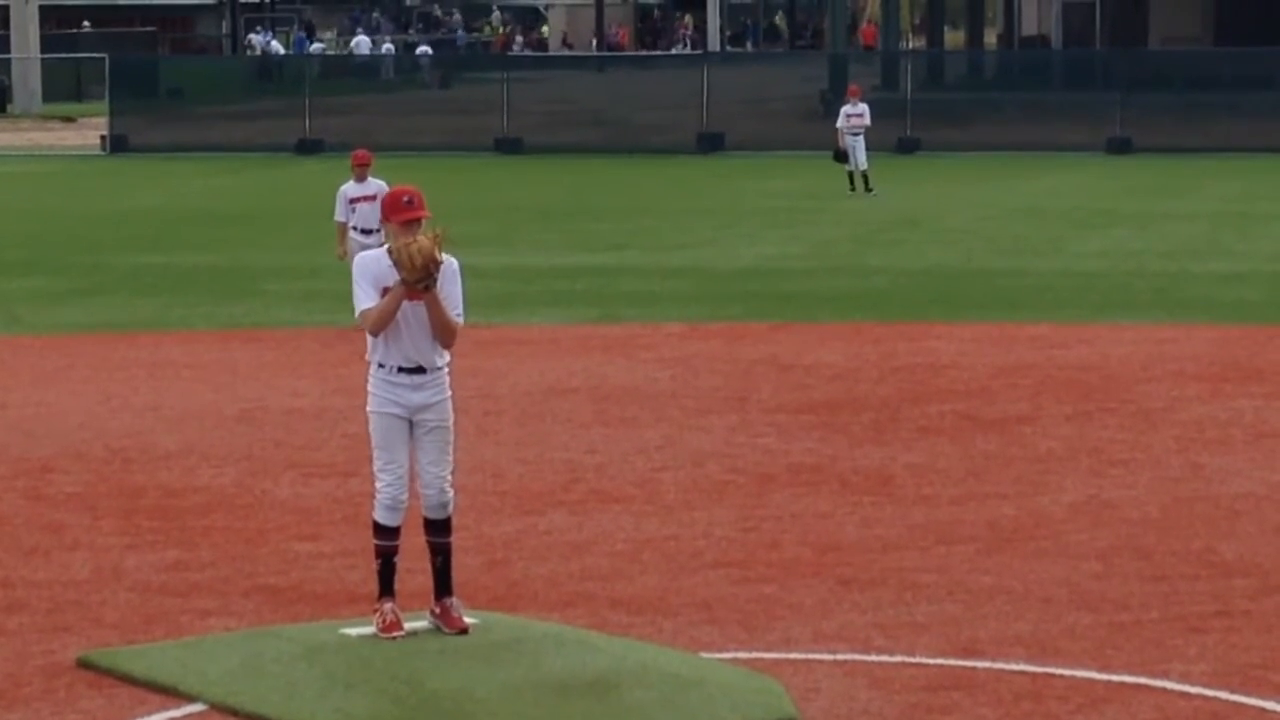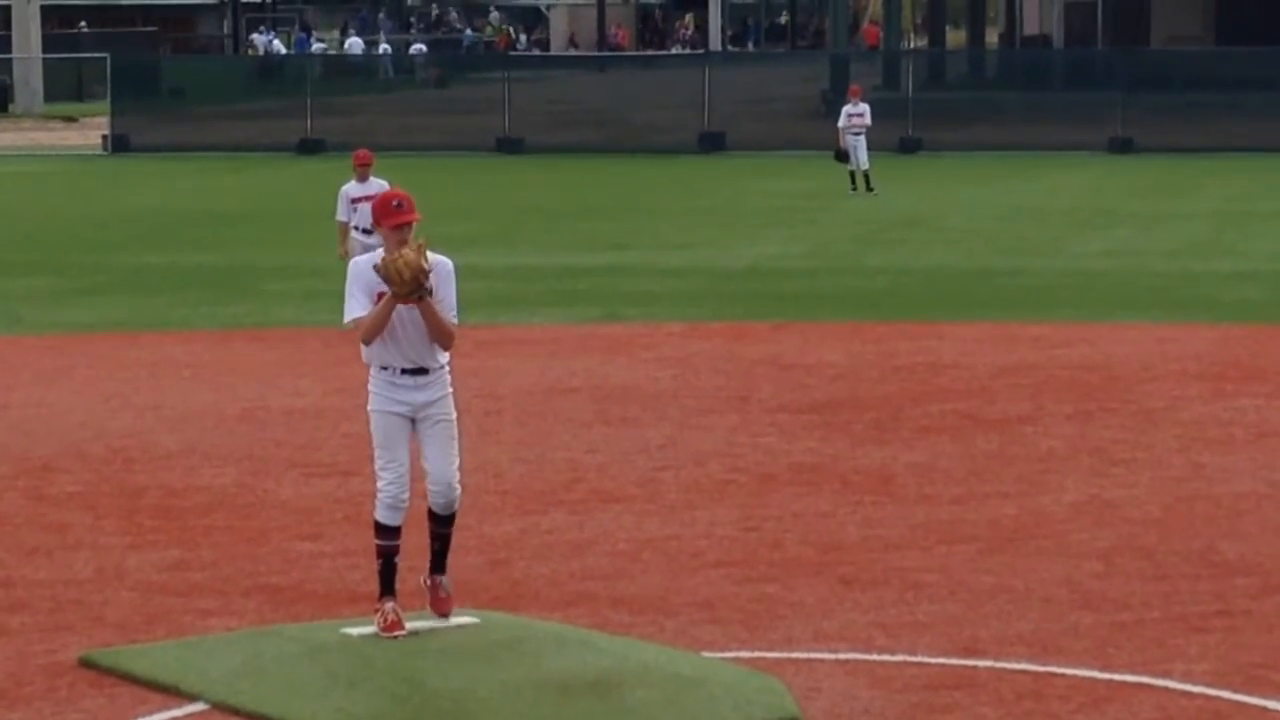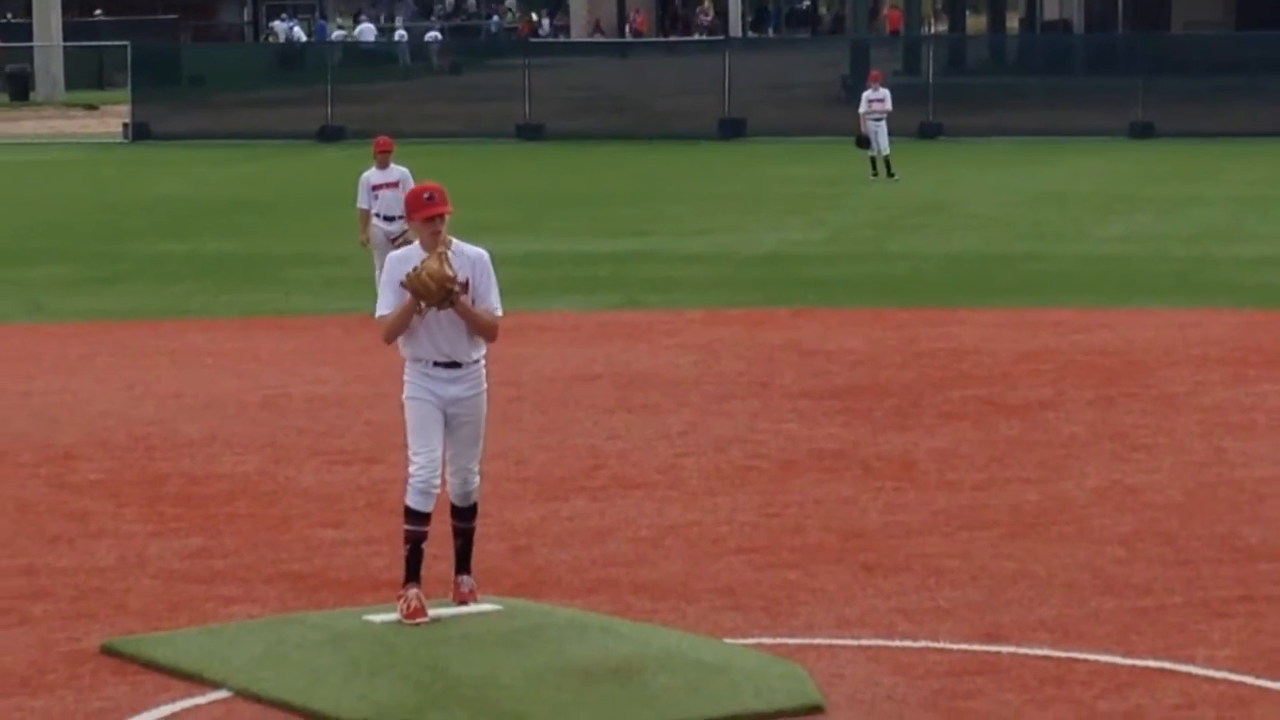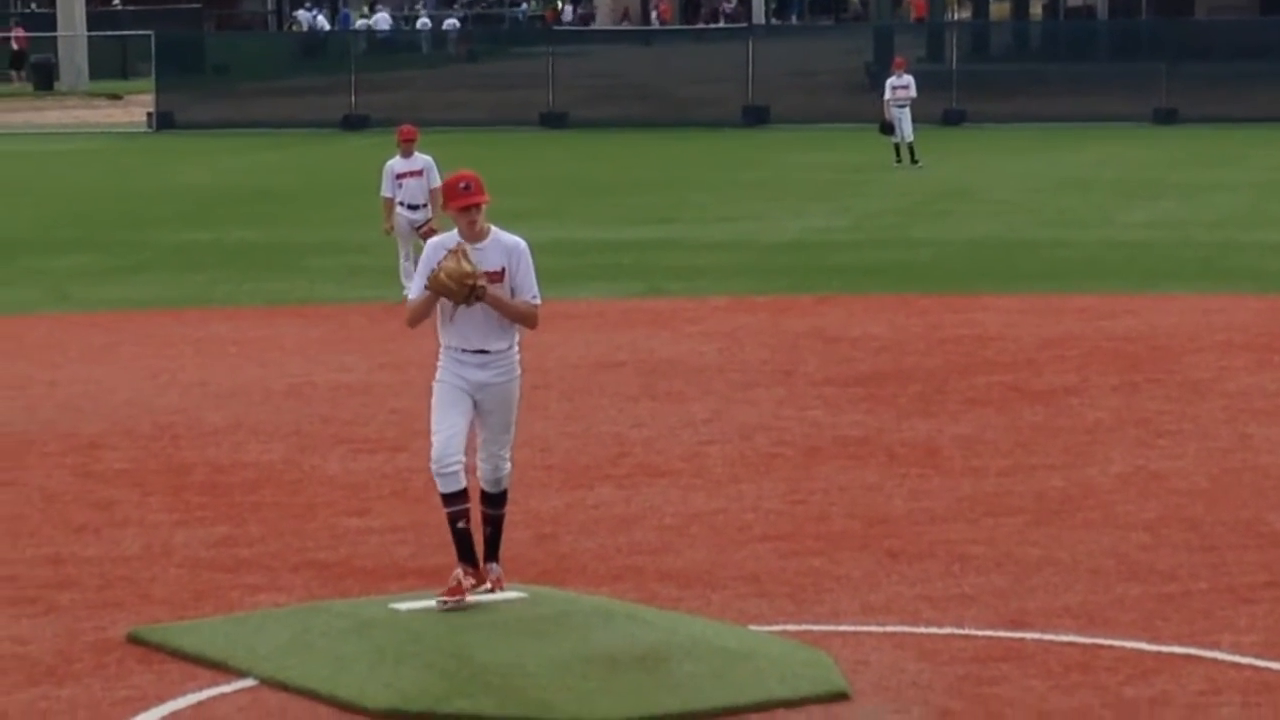
dt=0.3s
person 1, frame 1
left shoulder: (446, 266)
right shoulder: (367, 264)
left elbow: (450, 338)
right elbow: (372, 325)
left wrist: (428, 288)
right wrist: (405, 282)
left hip: (433, 387)
right hip: (388, 388)
left knee: (438, 491)
right knee: (391, 491)
left ankle: (444, 599)
right ankle: (386, 599)
person 1, frame 2
left shoulder: (440, 267)
right shoulder: (362, 269)
left elbow: (449, 339)
right elbow: (364, 334)
left wrist: (421, 299)
right wrist: (395, 293)
left hip: (434, 387)
right hip: (388, 390)
left knee: (445, 485)
right knee: (392, 492)
left ankle: (437, 574)
right ankle: (387, 598)
person 1, frame 3
left shoulder: (476, 259)
right shoulder: (398, 263)
left elbow: (492, 331)
right elbow: (387, 333)
left wrist: (456, 300)
right wrist: (417, 299)
left hip: (468, 380)
right hip: (422, 381)
left knee: (465, 481)
right knee: (423, 477)
left ankle: (463, 572)
right ankle: (411, 584)
person 1, frame 4
left shoulder: (513, 248)
right shoulder: (436, 249)
left elbow: (532, 318)
right elbow: (412, 318)
left wrist: (488, 294)
right wrist: (435, 288)
left hip: (500, 368)
right hip: (453, 367)
left knee: (495, 466)
right knee: (445, 458)
left ankle: (490, 561)
right ankle: (469, 565)
